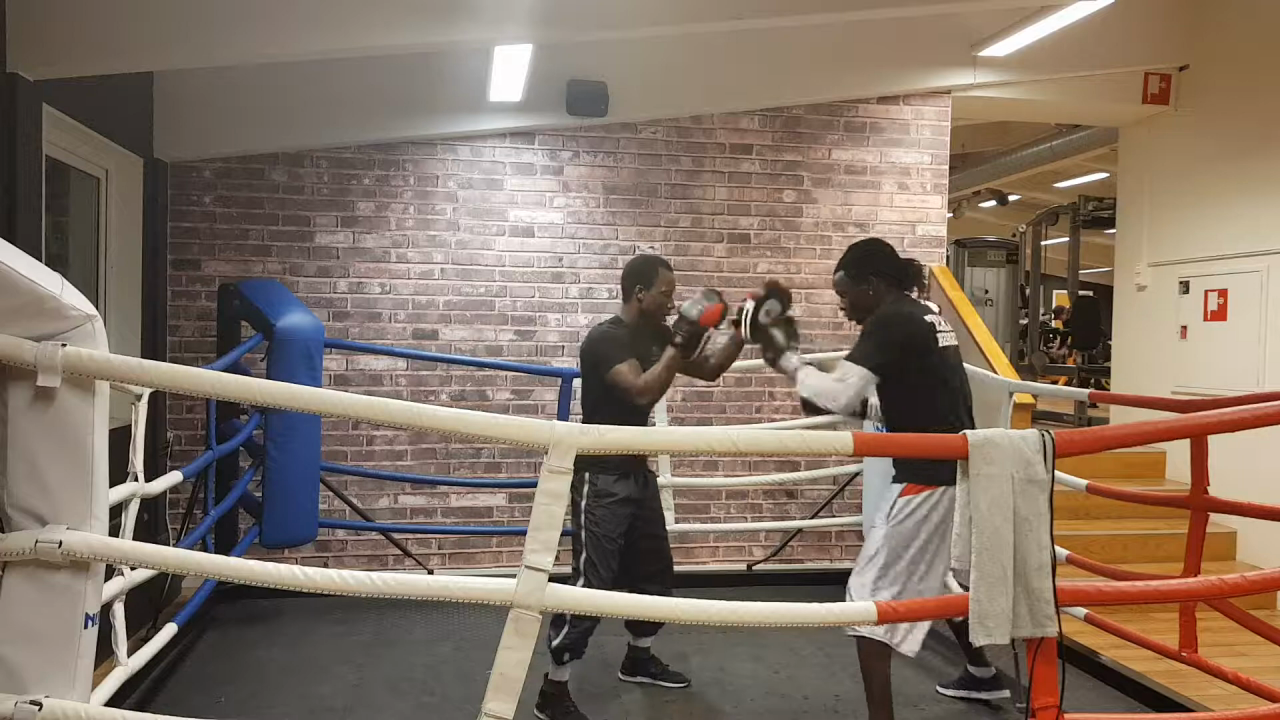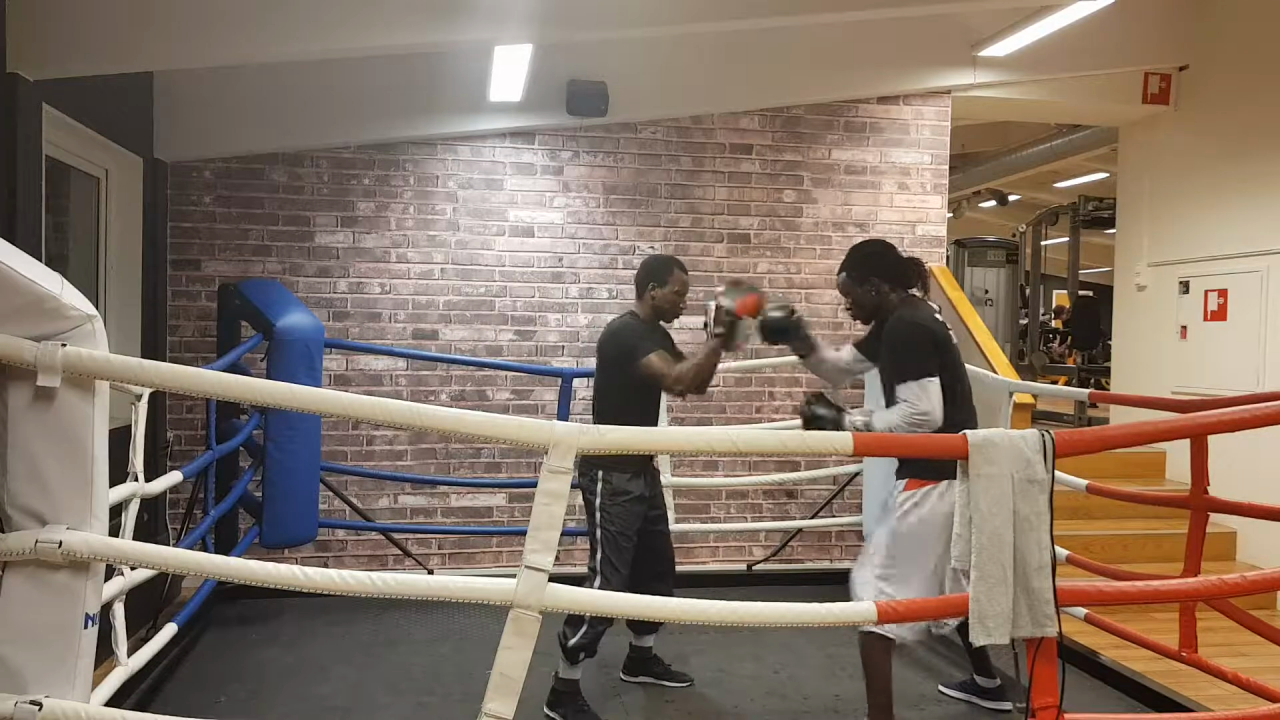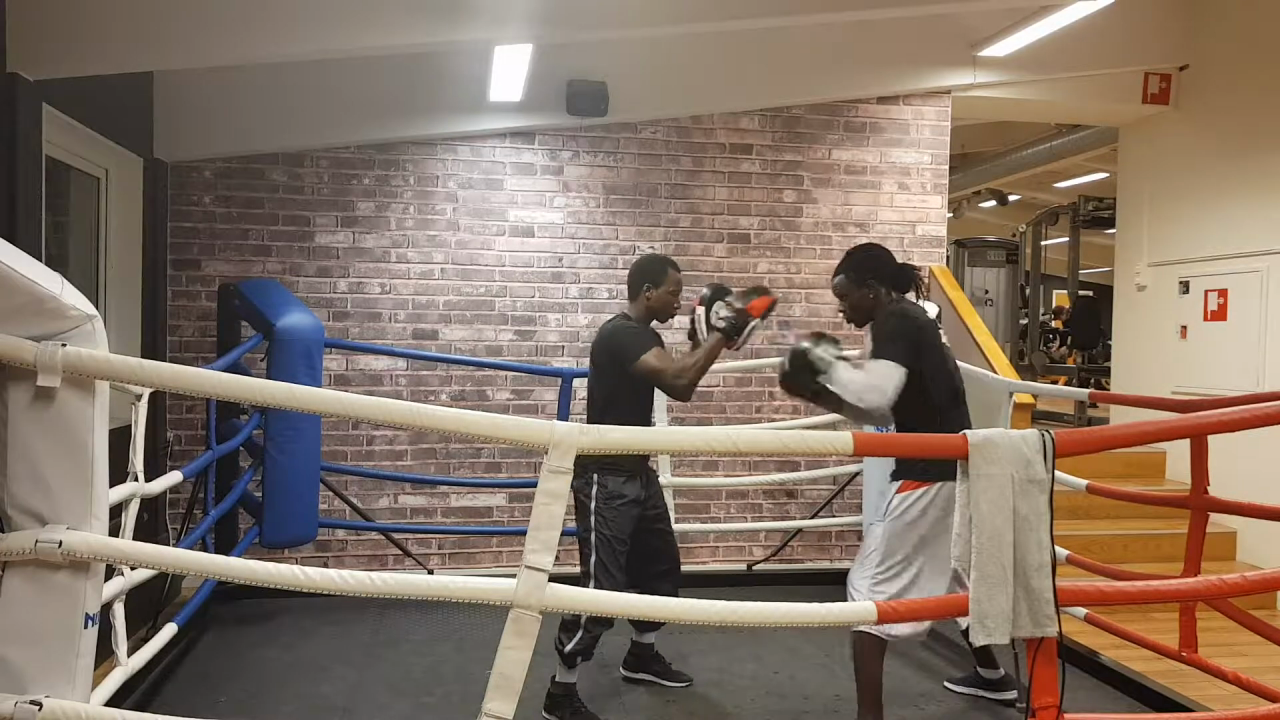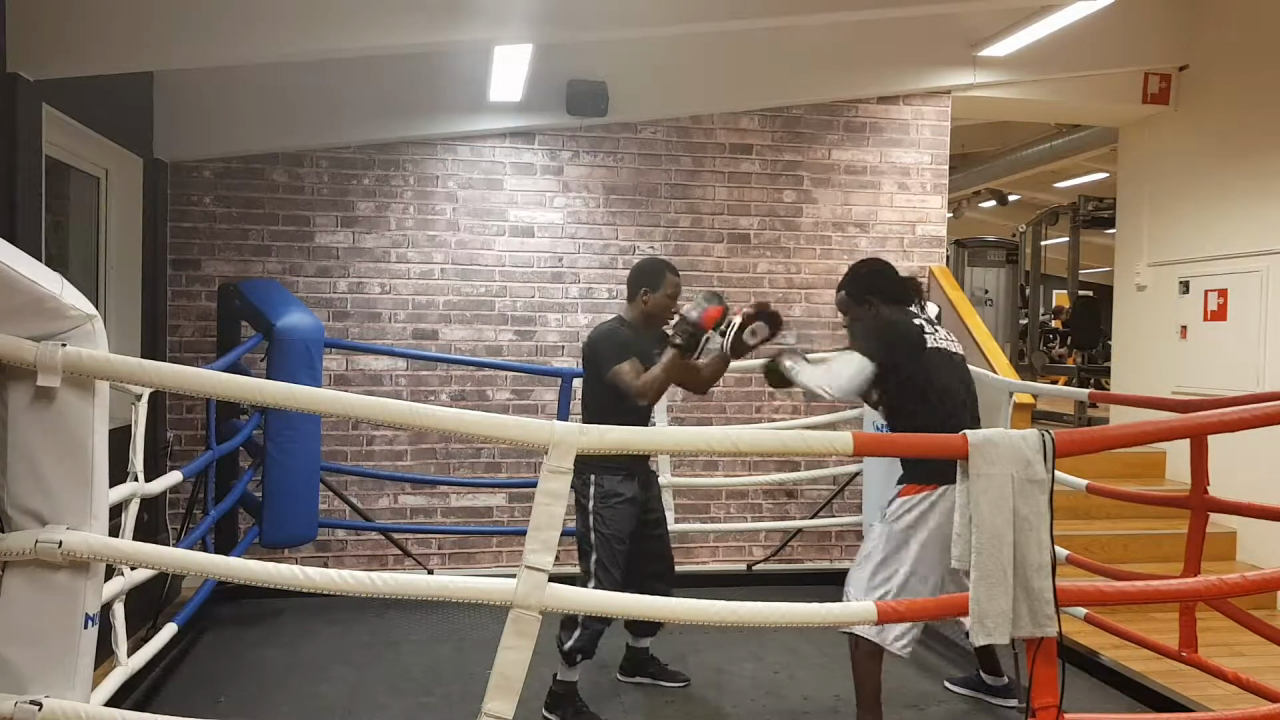
dt=0.7s
person 1, frame 1
left shoulder: (892, 323)
right shoulder: (922, 318)
left elbow: (841, 396)
left wrist: (784, 359)
right wrist: (845, 388)
left hip: (928, 479)
right hip: (953, 472)
left knee: (871, 595)
right knee: (932, 578)
right ankle: (981, 673)
person 1, frame 2
left shoulder: (904, 328)
right shoulder: (905, 319)
left elbow: (922, 415)
right elbow: (839, 366)
left wrist: (847, 420)
right wrist: (800, 342)
left hip: (934, 477)
right hip: (959, 473)
left knee: (875, 593)
right knee: (954, 579)
person 1, frame 3
left shoulder: (899, 323)
right shoulder: (895, 324)
left elbow: (872, 395)
right elbow: (871, 408)
left wrist: (823, 357)
right wrist: (815, 388)
left hip: (928, 477)
right hip: (950, 472)
left knee: (871, 589)
right knee: (944, 577)
right ankle: (992, 675)
person 1, frame 4
left shoulder: (885, 328)
right shoulder: (937, 332)
left elbow: (837, 384)
left wrist: (788, 365)
right wrist: (873, 391)
left hip: (931, 482)
left knee: (868, 595)
right knee: (959, 579)
right ankle: (994, 678)
person 2, frame 1
left shoulder: (654, 335)
right shoulder: (604, 339)
left elbow: (709, 369)
right elbow: (643, 393)
left wrist: (743, 330)
right wrist: (682, 342)
left hip: (635, 471)
right hip: (600, 477)
left knee: (654, 571)
right knee: (593, 585)
left ankle: (639, 659)
person 2, frame 2
left shoulder: (655, 333)
right shoulder: (622, 333)
left elbow: (695, 384)
right elbow: (678, 380)
left wrist: (716, 337)
right wrist: (719, 334)
left hip: (640, 469)
right hip: (609, 474)
left knee: (657, 570)
right knee: (608, 581)
left ankle: (641, 657)
person 2, frame 3
left shoulder: (645, 335)
right shoulder: (618, 334)
left elbow: (681, 390)
right elbow: (677, 375)
left wrist: (712, 333)
right wrist: (724, 333)
left hip: (637, 472)
right hip: (605, 477)
left knee: (660, 567)
right knee: (603, 585)
left ankle: (641, 655)
person 2, frame 4
left shoulder: (655, 338)
right shoulder: (608, 338)
left elbow: (701, 382)
right elbow: (642, 394)
left wrist: (736, 341)
right wrist: (682, 344)
left hip: (637, 472)
right hip: (603, 477)
left knee: (654, 570)
right knee: (602, 582)
left ankle: (637, 659)
